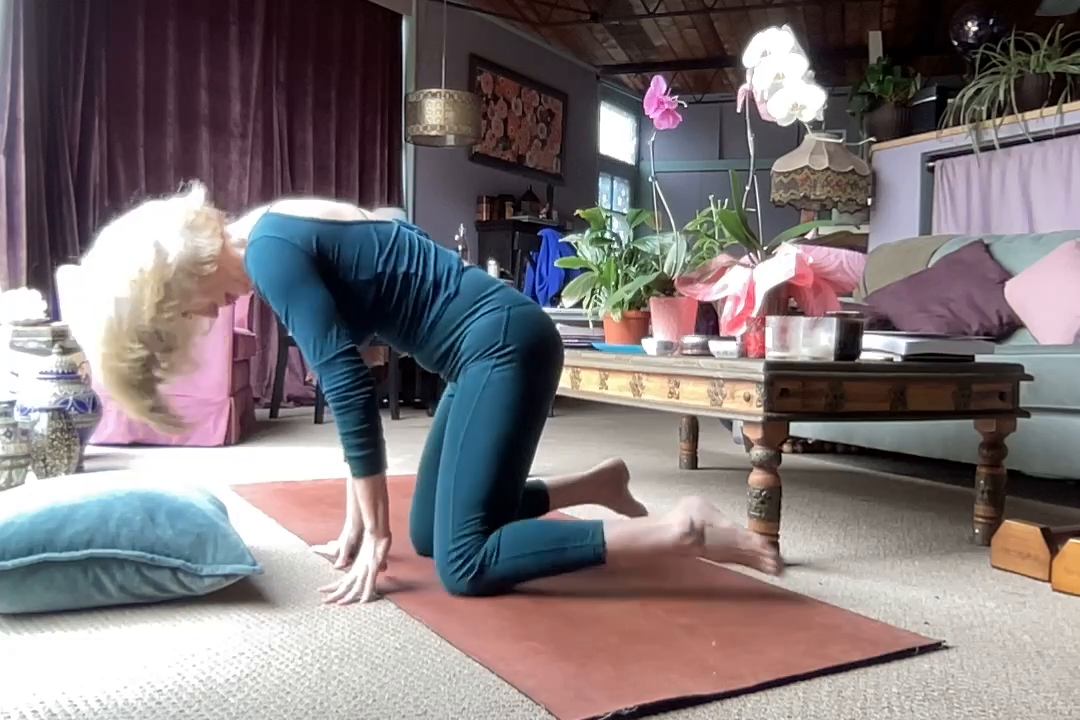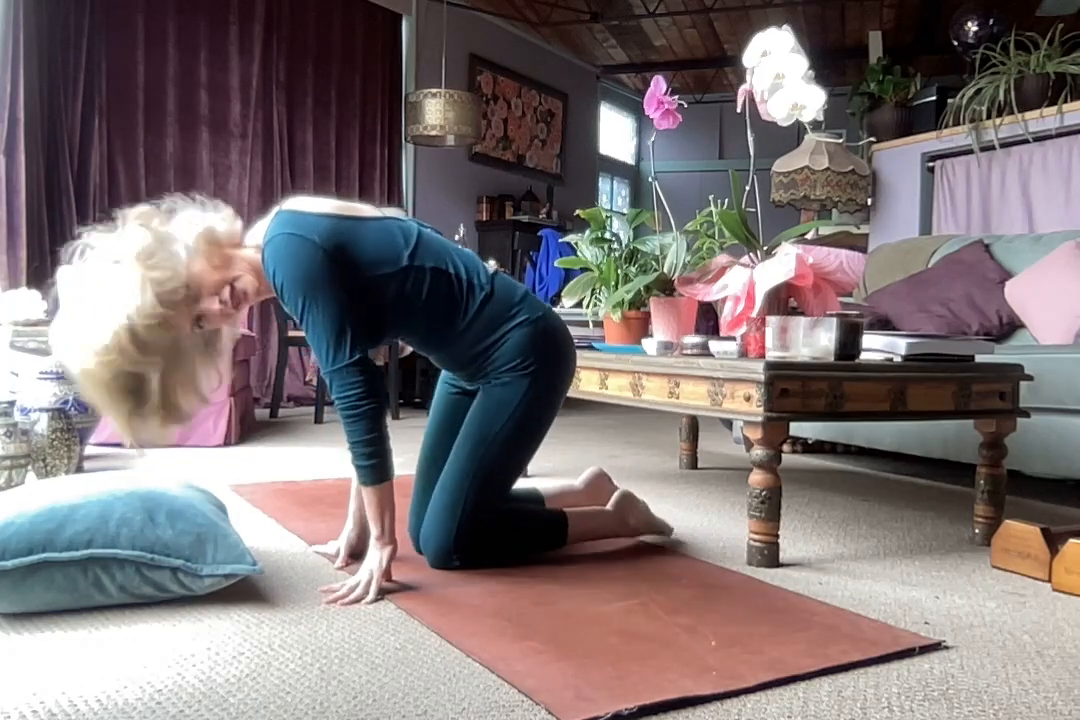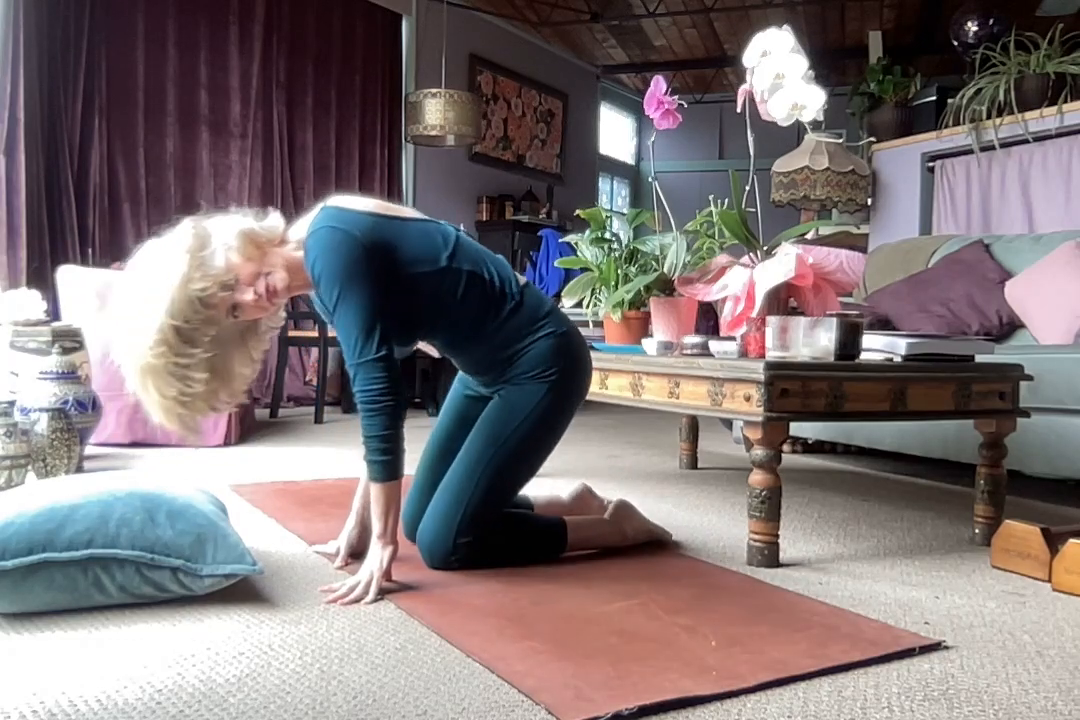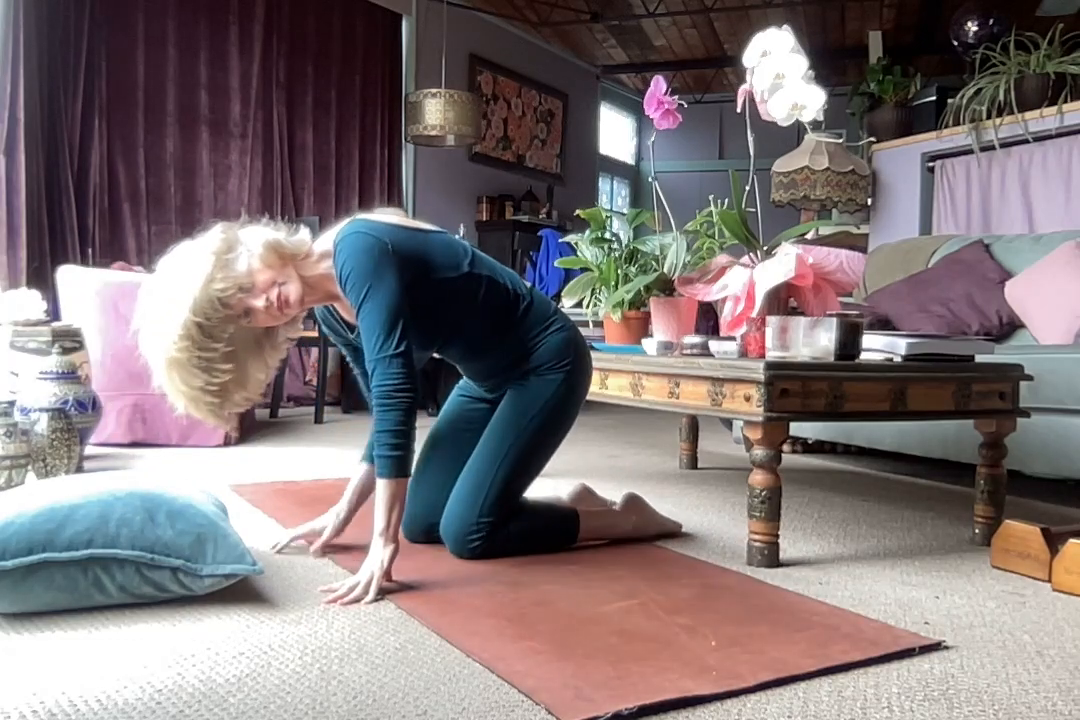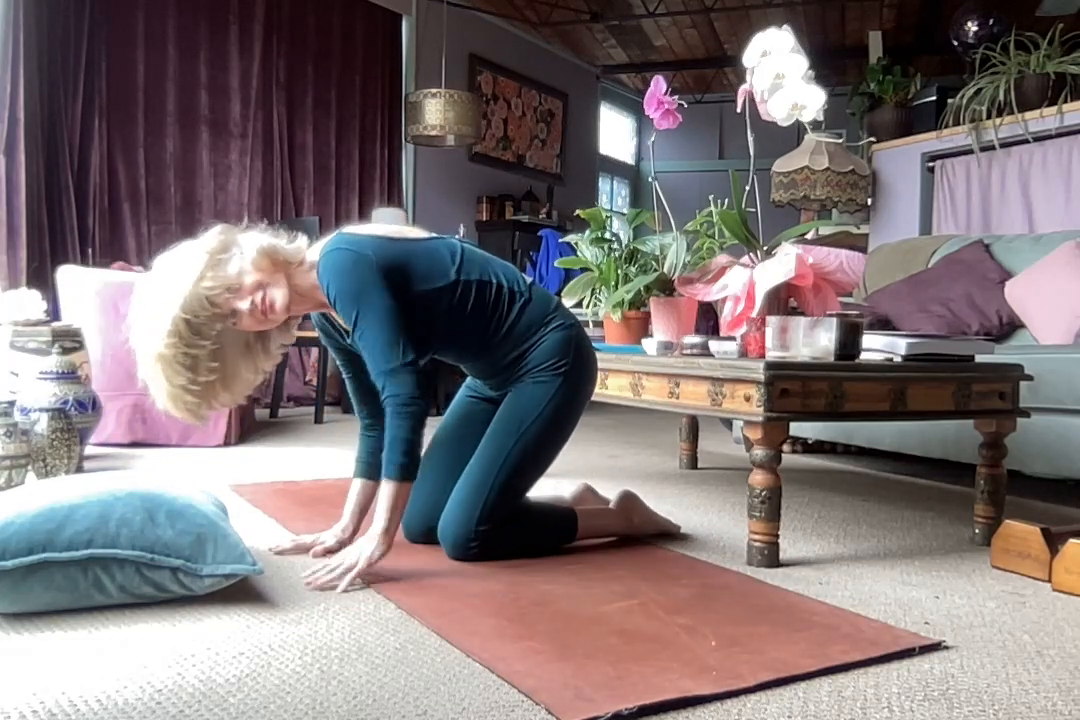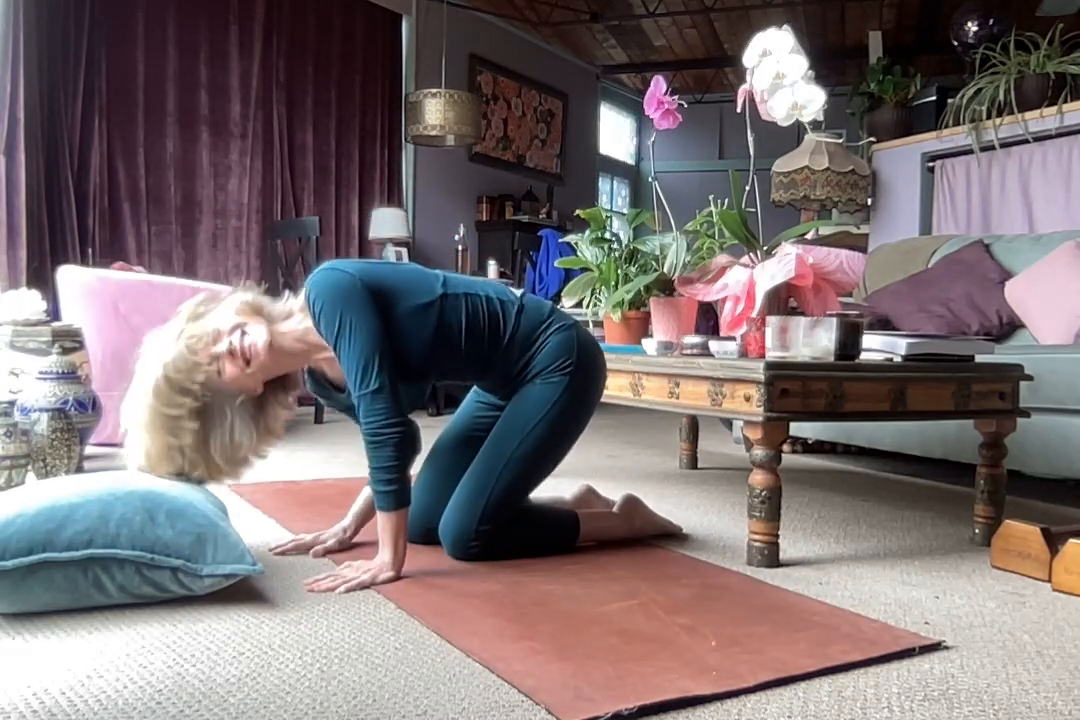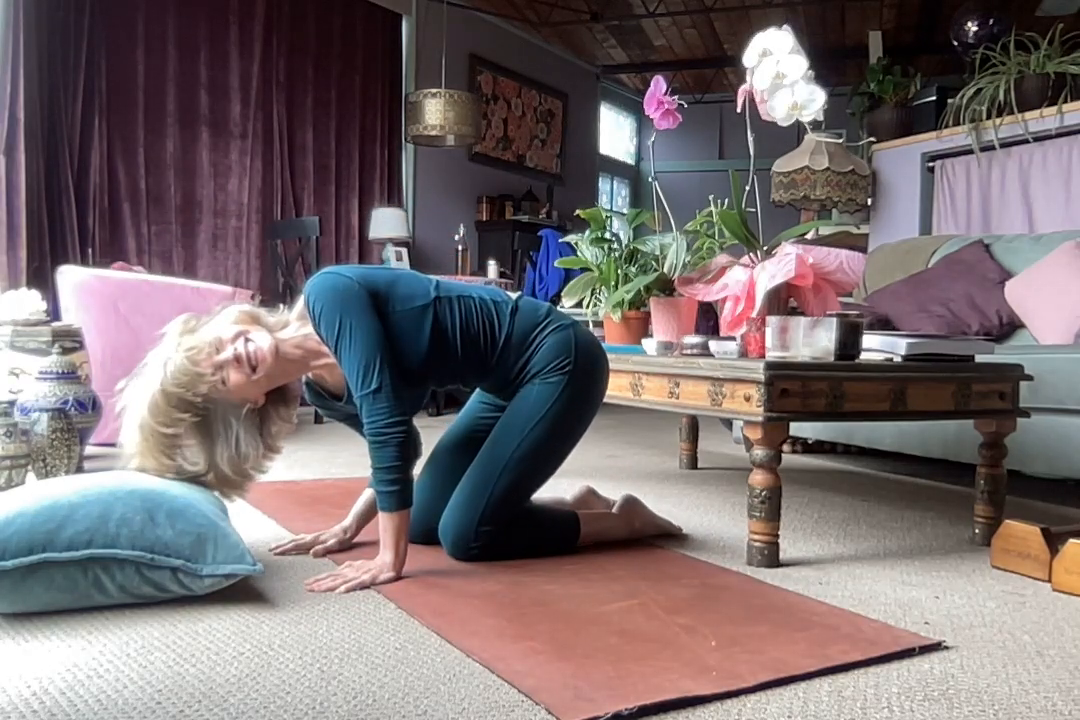
dt=0.5s
person 1, frame 1
left shoulder: (270, 253)
right shoulder: (287, 242)
left elbow: (347, 387)
right elbow: (351, 389)
left wrist: (373, 537)
right wrist: (357, 522)
left hip: (503, 344)
right hip: (489, 349)
left knee: (468, 566)
right knee: (433, 532)
left ankle: (684, 528)
right ankle: (597, 482)
person 1, frame 2
left shoulder: (289, 250)
right shoulder: (287, 258)
left elbow: (357, 392)
right elbow: (359, 390)
left wrist: (380, 542)
right wrist: (359, 523)
left hip: (523, 351)
right hip: (472, 360)
left knee: (446, 544)
right knee: (434, 521)
left ankle: (616, 517)
right ankle: (586, 492)
person 1, frame 3
left shoulder: (331, 241)
right shoulder: (321, 291)
left elbow: (378, 391)
right elbow: (381, 394)
left wrist: (381, 543)
right wrist: (362, 520)
left hip: (540, 362)
right hip: (488, 370)
left knee: (444, 544)
right knee: (419, 518)
left ankle: (616, 527)
right ankle: (571, 505)
person 1, frame 4
left shoulder: (358, 251)
right shoulder: (330, 313)
left elbow: (394, 392)
right elbow: (388, 405)
left wrist: (383, 543)
right wrist: (343, 511)
left hip: (546, 362)
right hip: (488, 377)
left knee: (468, 532)
right knee: (421, 522)
left ankle: (625, 518)
right ankle: (576, 503)
person 1, frame 5
left shoulder: (342, 265)
right shoulder: (329, 319)
left elbow: (405, 397)
right elbow: (378, 418)
left wrist: (376, 538)
right wrist: (346, 527)
left hip: (548, 358)
right hip: (496, 374)
left knee: (465, 536)
right knee: (420, 523)
left ankle: (622, 516)
right ankle: (579, 502)
person 1, frame 6
left shoulder: (330, 290)
right shoulder: (319, 377)
left elbow: (384, 424)
right elbow: (395, 440)
left wrist: (388, 559)
right wrist: (347, 527)
left hip: (556, 361)
right hip: (505, 381)
left knee: (466, 535)
right knee: (422, 523)
left ankle: (623, 520)
right ankle: (578, 504)
person 1, frame 7
left shoulder: (329, 295)
right shoulder: (320, 391)
left elbow: (389, 426)
right elbow: (396, 443)
left wrist: (389, 560)
right wrist: (348, 527)
left hip: (557, 360)
right hip: (508, 381)
left knee: (466, 535)
right knee: (426, 521)
left ankle: (623, 519)
right ankle: (577, 505)
